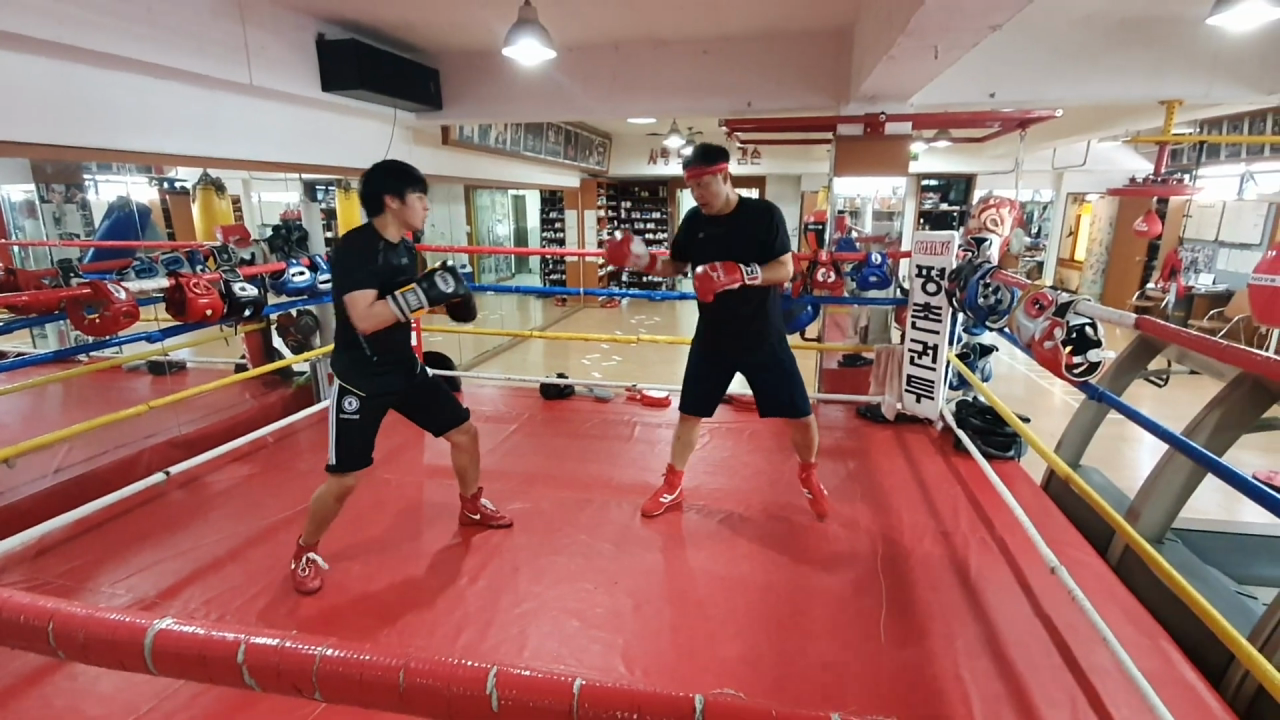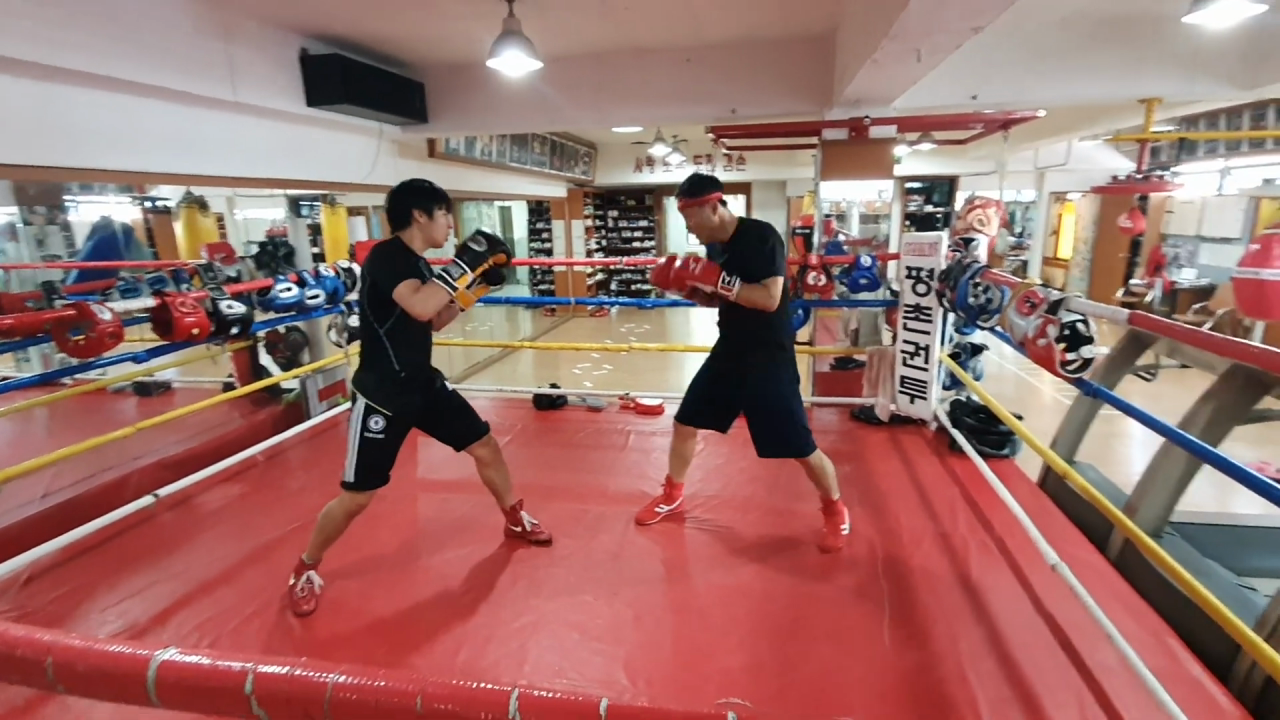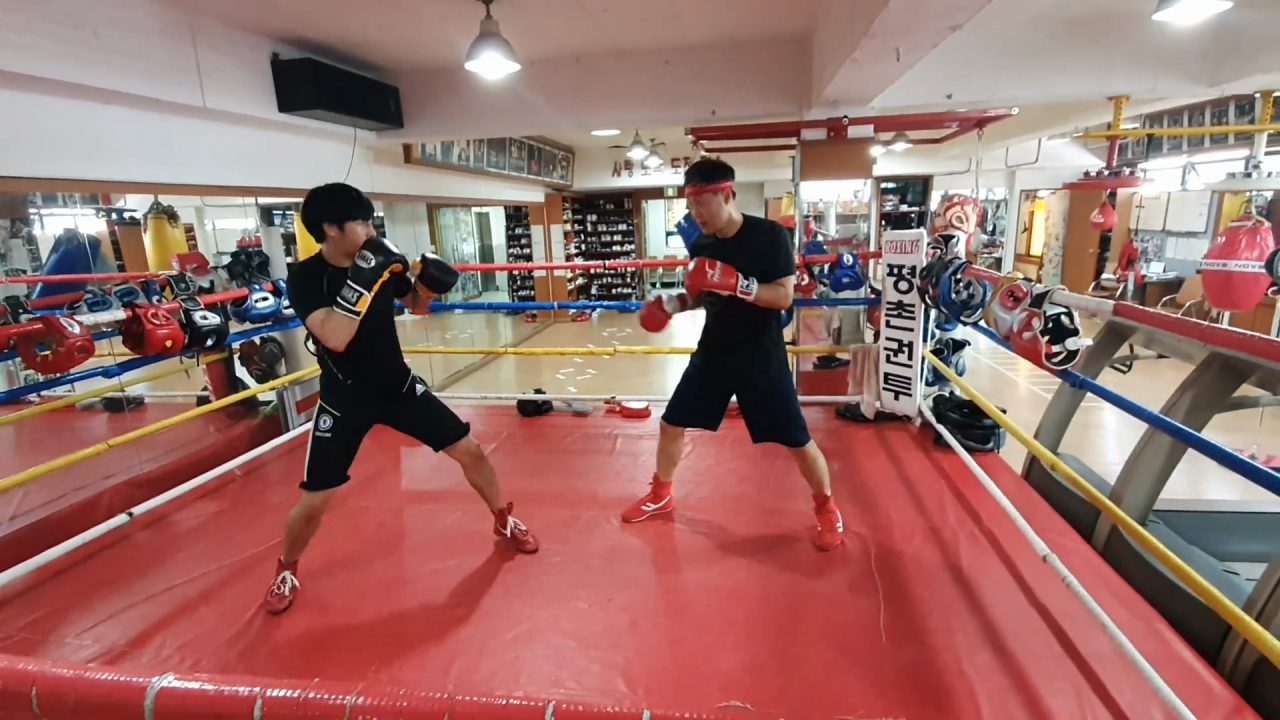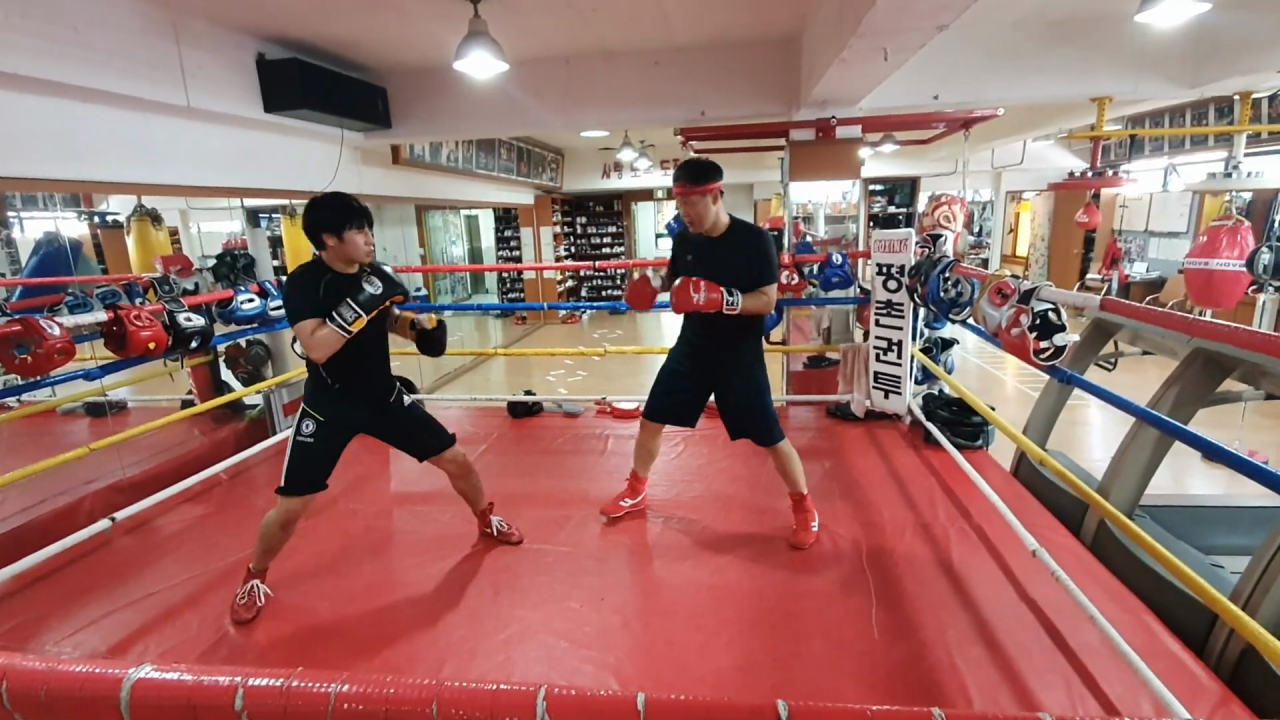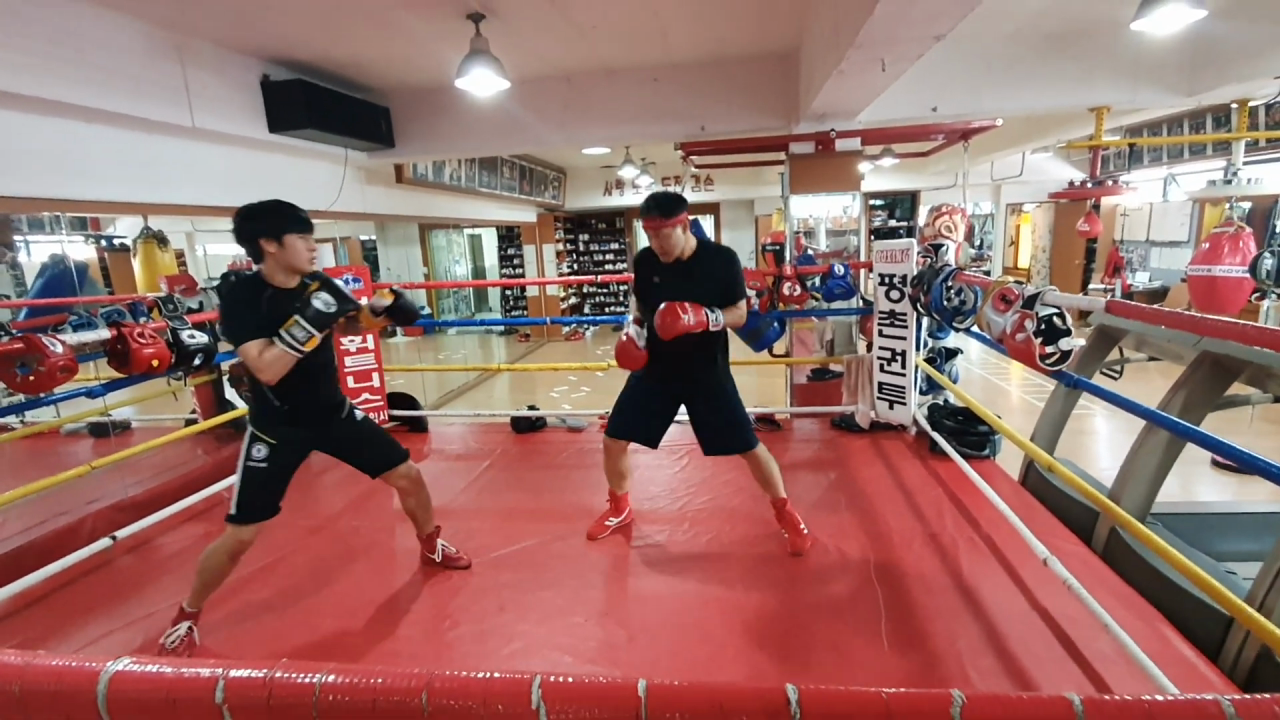
dt=1s
person 1, frame 1
left shoulder: (404, 247)
right shoulder: (353, 248)
right elbow: (365, 319)
left wrist: (443, 293)
right wrist: (427, 292)
left hip: (404, 367)
right hip: (359, 378)
left knee: (465, 432)
right knee: (344, 481)
left ankle: (471, 506)
right ankle: (305, 551)
person 1, frame 2
left shoulder: (417, 262)
right shoulder: (387, 256)
left elbow: (433, 322)
right elbow: (421, 307)
left wrist: (474, 286)
right wrist: (466, 261)
left hip: (423, 382)
right hip: (382, 393)
left knee: (486, 446)
right knee: (357, 498)
left ankle: (515, 519)
right ankle: (306, 568)
person 1, frame 3
left shoulder: (383, 263)
right shoulder: (304, 278)
left elbow: (417, 305)
right elbow: (335, 339)
left wrist: (429, 280)
right wrist: (362, 279)
left hip: (399, 386)
right hip: (344, 399)
left knee: (469, 449)
right knee: (313, 502)
left ankle: (504, 520)
right ankle: (287, 569)
person 1, frame 4
left shoulder: (376, 274)
right shoulder: (303, 283)
right elbow: (316, 350)
left wrist: (419, 326)
right wrist: (361, 302)
left hip: (383, 397)
right hip: (329, 406)
left knee: (456, 459)
right knee: (291, 507)
left ankle: (486, 521)
right ankle: (254, 577)
person 1, frame 5
left shoulder: (314, 282)
right shoulder: (240, 296)
left elbow: (342, 324)
right elbow: (267, 370)
left wrist: (381, 309)
right wrist: (311, 317)
left hip: (334, 412)
right hip: (277, 427)
left knee: (408, 475)
right knee: (240, 535)
left ankle: (431, 547)
right ankle: (186, 616)
person 2, frame 1
left shoulder: (765, 214)
right shoulder: (696, 219)
left elbow: (785, 270)
right elbow: (674, 265)
left wrist: (739, 274)
right wrist: (642, 258)
left hip: (763, 337)
right hip: (712, 336)
left knee: (801, 416)
right knee: (689, 413)
left ankle: (808, 476)
right ankle: (673, 485)
person 2, frame 2
left shoulder: (761, 236)
right shoulder: (717, 245)
left elbow: (769, 299)
left wrist: (716, 280)
right wrist: (688, 282)
left hip: (770, 360)
right hip: (729, 355)
left knee: (801, 448)
right knee: (684, 425)
left ankle: (835, 511)
right ankle: (672, 495)
person 2, frame 3
left shoulder: (770, 235)
right shoulder: (701, 245)
left elbow: (784, 296)
left wrist: (734, 283)
right wrist: (674, 303)
left hip: (763, 360)
right hip: (711, 356)
left knee: (798, 442)
right knee: (671, 425)
left ankle: (826, 509)
right ankle: (661, 495)
person 2, frame 4
left shoulder: (754, 240)
right shoulder: (684, 239)
left elbow: (767, 301)
right elbow: (672, 279)
left wrist: (718, 298)
right wrist: (654, 283)
left hip: (740, 358)
right hip: (690, 352)
left knee: (772, 439)
right knee: (651, 421)
left ankle: (804, 508)
right ankle: (636, 491)
person 2, frame 5
left shoulder: (722, 260)
right shoulder: (645, 261)
left elbow: (740, 315)
left wrist: (702, 318)
right wrist: (634, 326)
left hip: (708, 372)
right hip: (656, 370)
left knee: (749, 447)
right knee: (613, 440)
left ankle: (785, 513)
right ankle: (619, 508)
